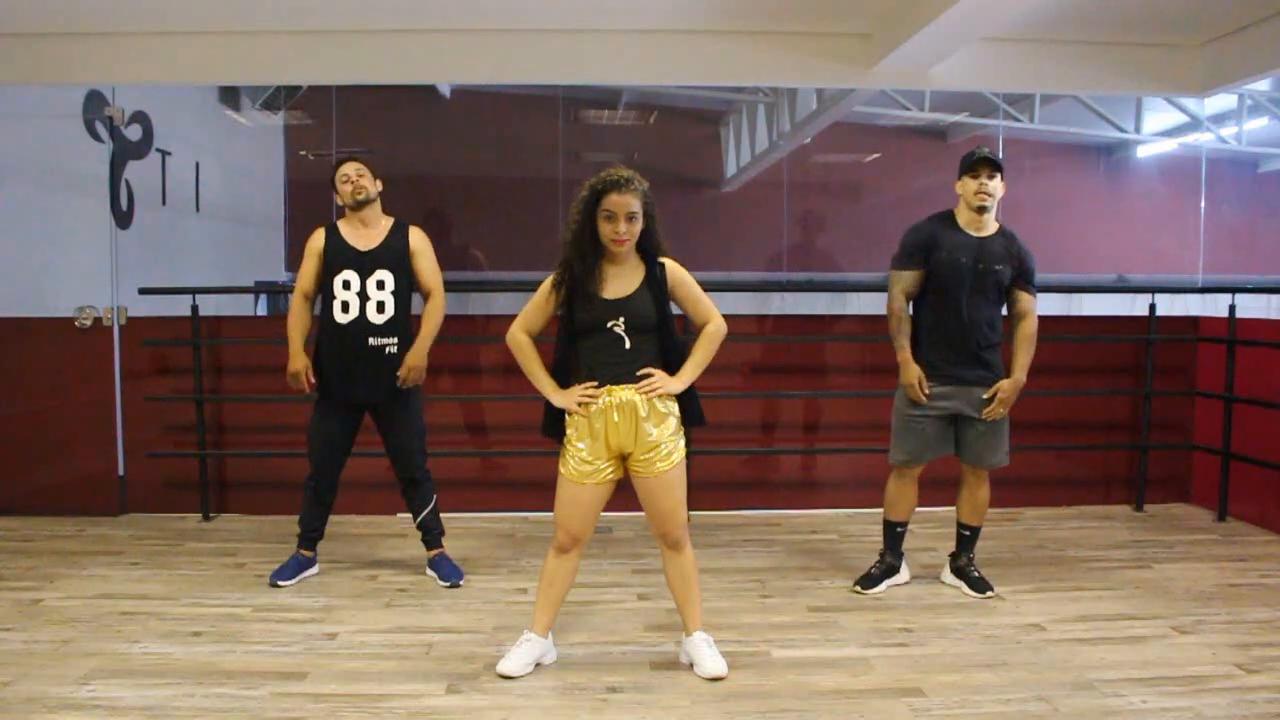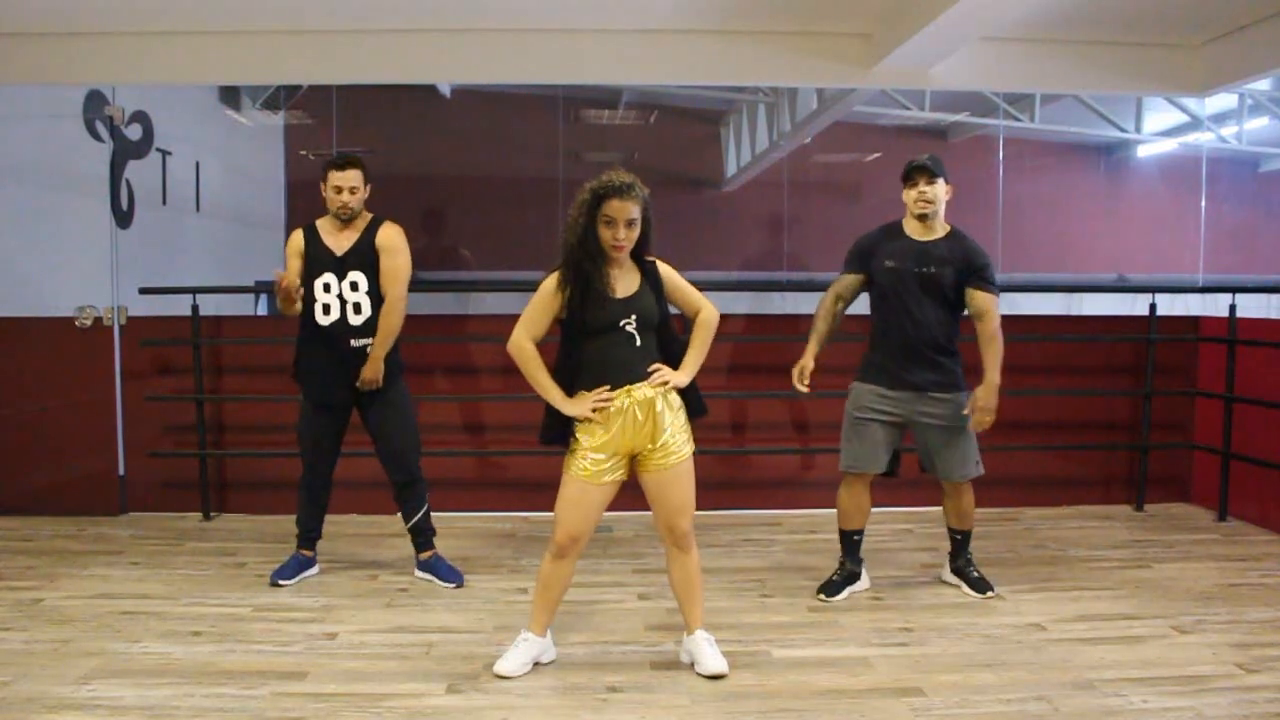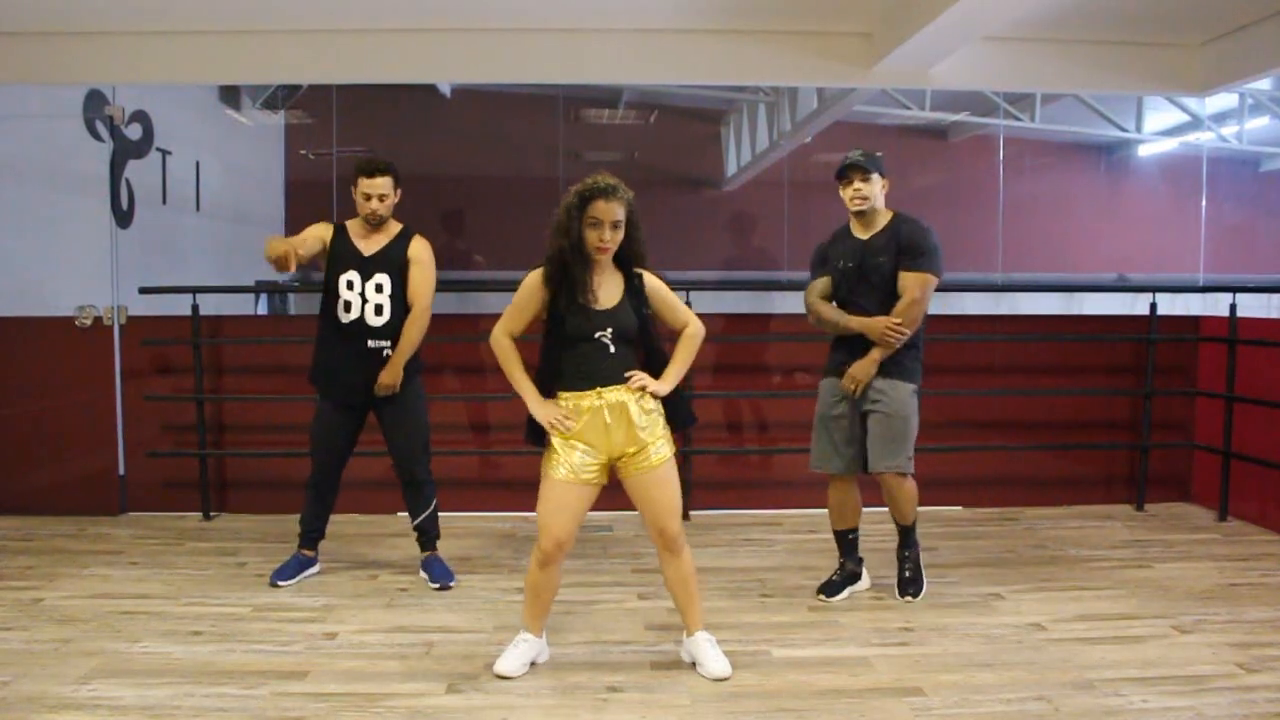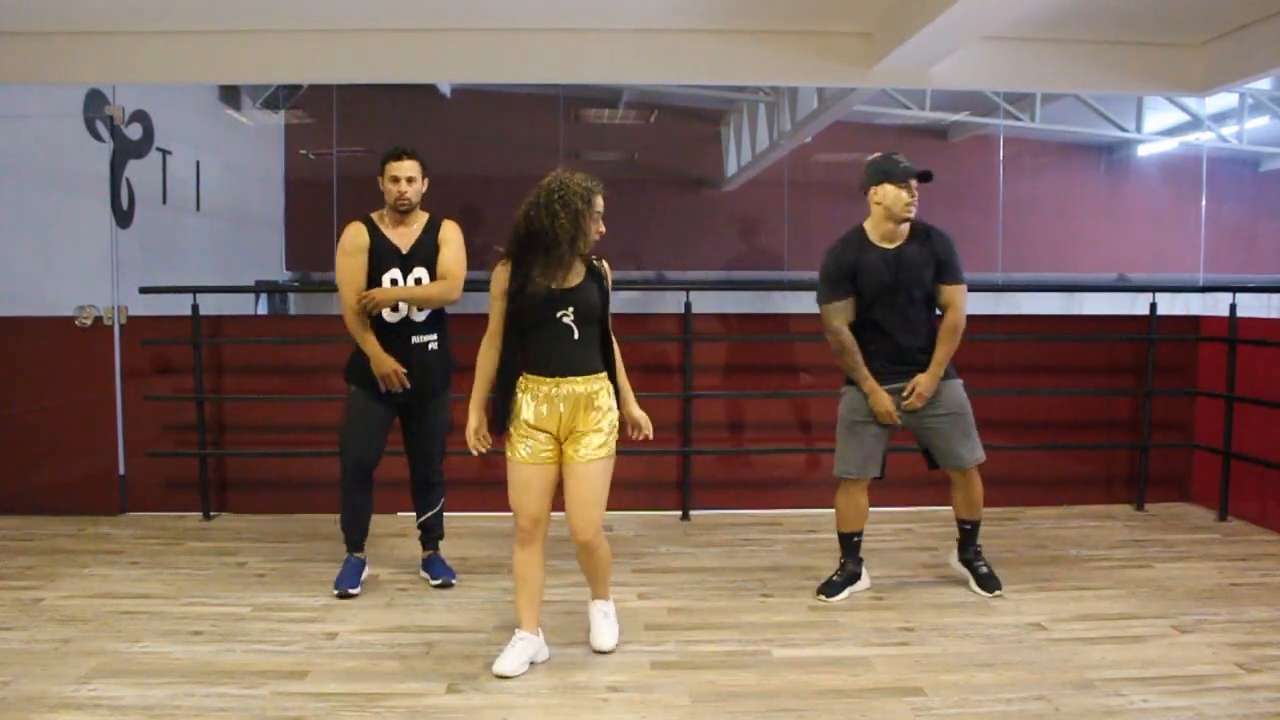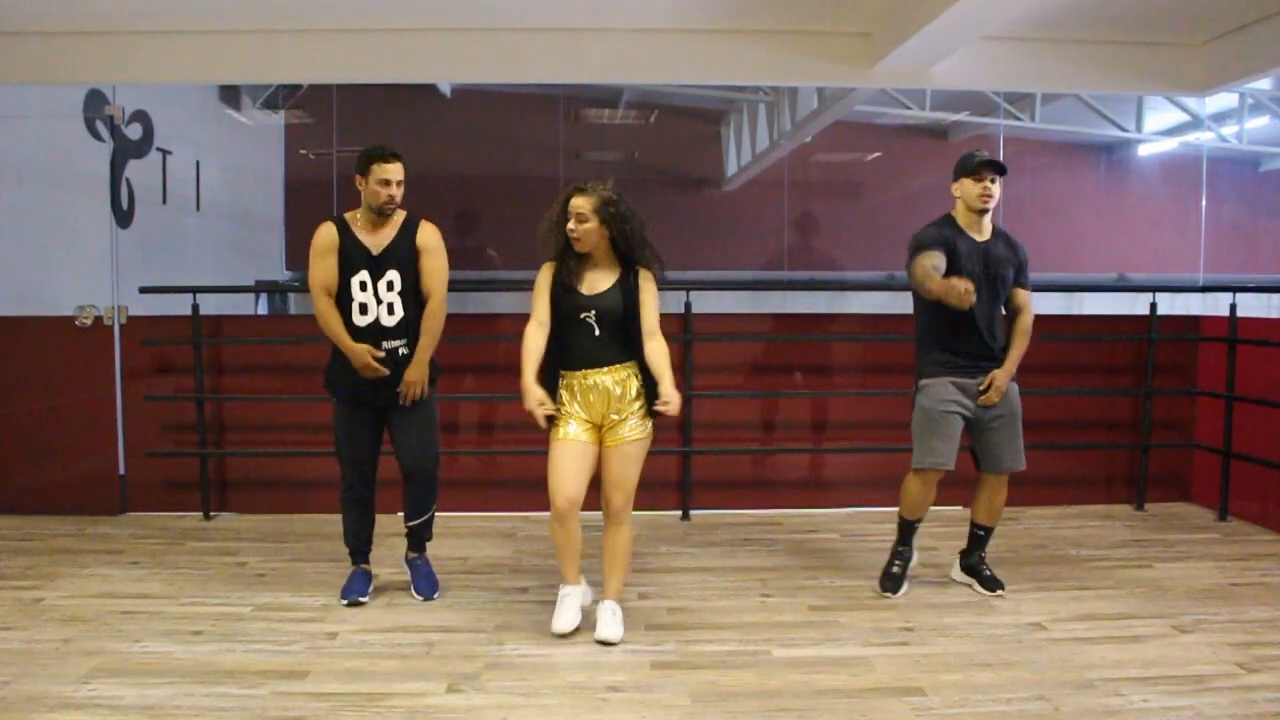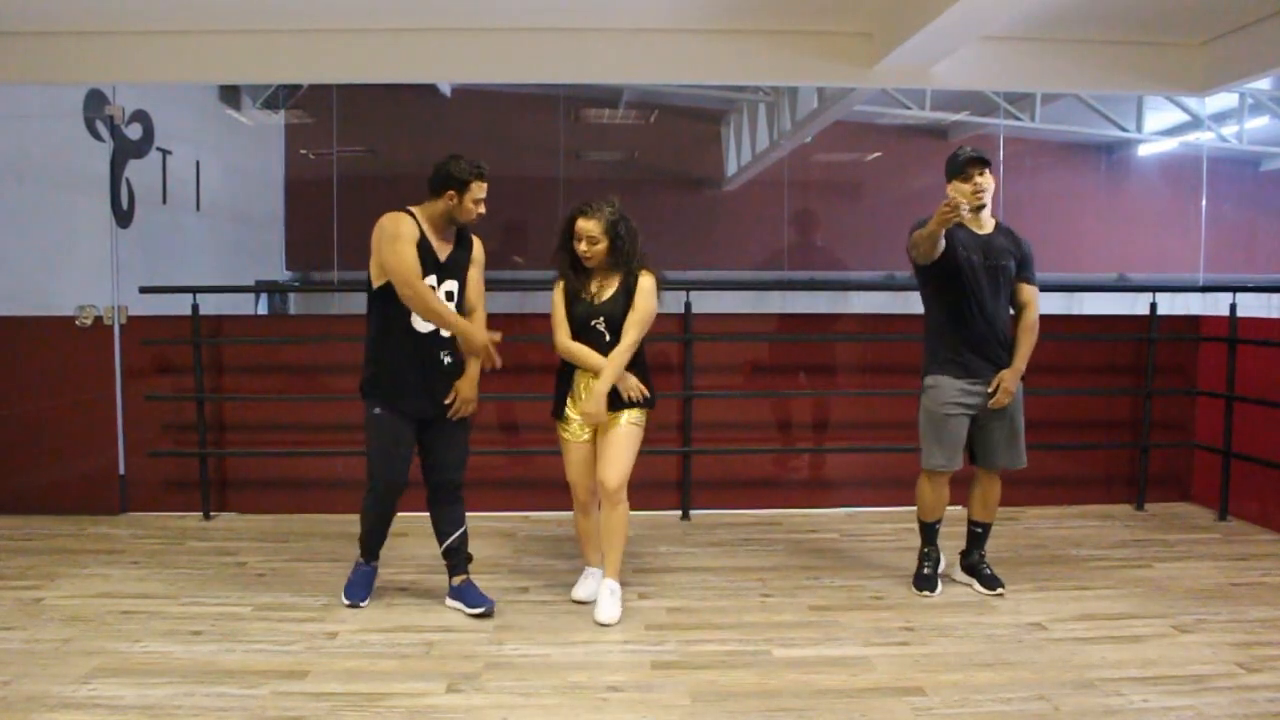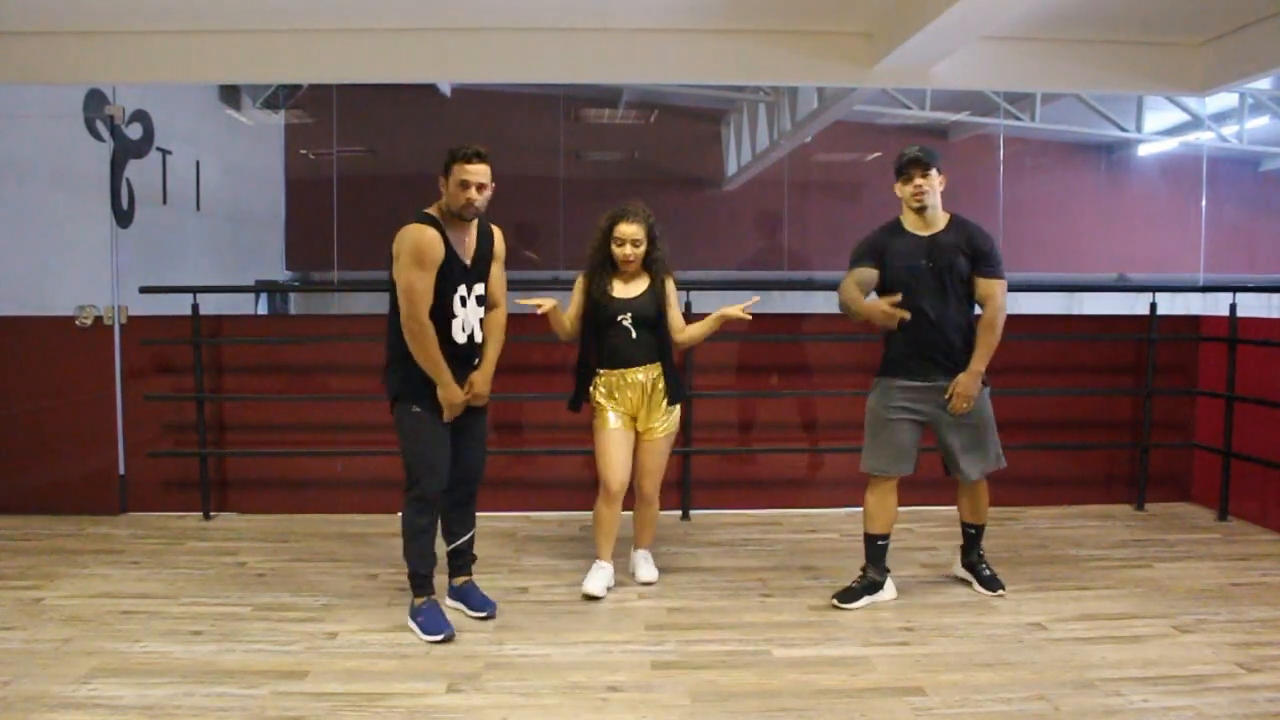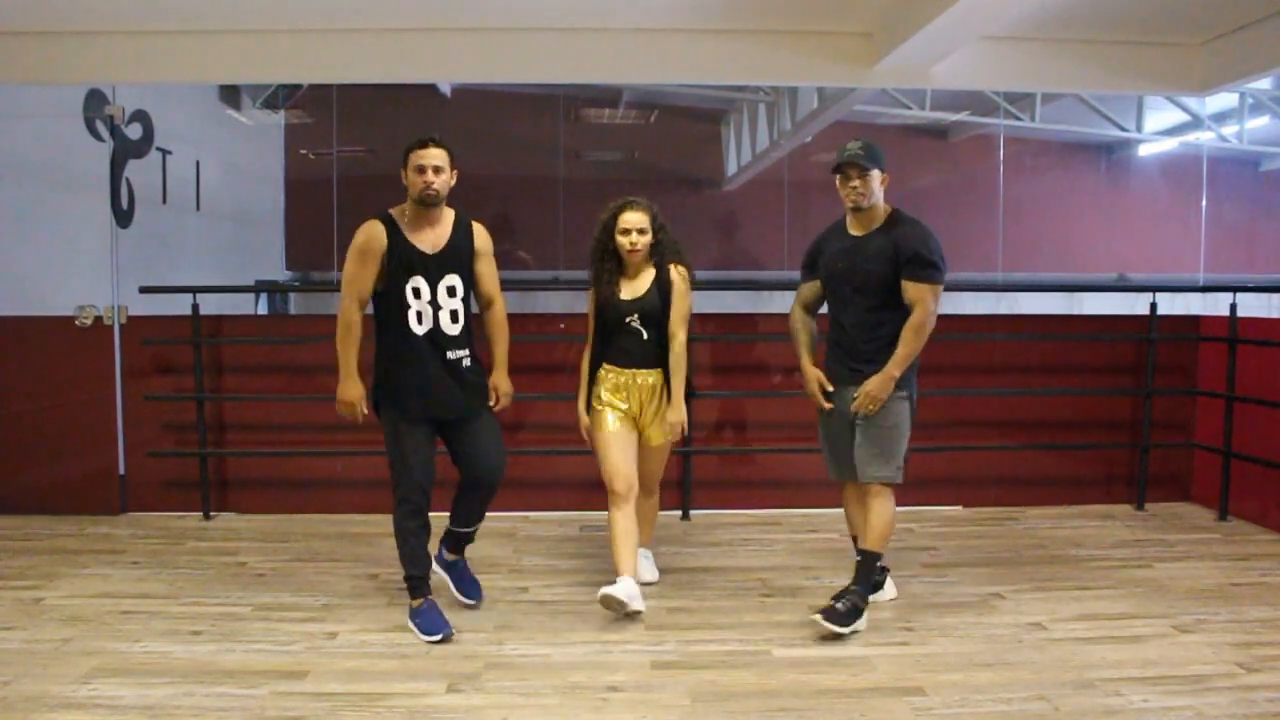
dt=0.5s
person 1, frame 1
left shoulder: (664, 272)
right shoulder: (570, 276)
left elbow: (714, 325)
right elbow: (518, 334)
left wrist: (681, 380)
right wrist: (554, 392)
left hip: (653, 418)
right hip: (589, 422)
left knee: (673, 534)
right knee: (567, 538)
left ankle: (696, 639)
right ankle: (537, 638)
person 1, frame 2
left shoulder: (655, 272)
right shoulder: (567, 280)
left elbow: (706, 314)
right elbow: (520, 341)
left wrist: (685, 373)
right wrist: (563, 402)
left hip: (662, 416)
right hip: (601, 424)
left knee: (679, 533)
right knee: (566, 538)
left ankle: (697, 637)
right ankle: (535, 638)
person 1, frame 3
left shoulder: (641, 283)
right shoulder: (546, 281)
left elbow: (693, 328)
right elbow: (501, 337)
left wrist: (666, 383)
right wrist: (534, 400)
left hip: (638, 420)
right hip: (574, 425)
left knee: (670, 535)
right knee: (551, 544)
left ankle: (697, 637)
right ankle: (530, 638)
person 1, frame 4
left shoulder: (599, 272)
right shoulder: (512, 271)
right elbow: (495, 342)
left wrist: (629, 400)
right wrist: (477, 409)
left hip: (593, 405)
right hip: (531, 406)
left knee: (585, 531)
right knee: (529, 526)
left ankle: (602, 603)
right ankle: (529, 635)
person 1, frame 5
left shoulder: (639, 278)
right shoulder: (553, 272)
left elbow: (652, 336)
right elbow: (536, 328)
left wrist: (667, 385)
right wrist: (529, 381)
left hip: (626, 397)
right hip: (573, 397)
left knee: (617, 506)
right knee: (563, 502)
left ankle: (611, 603)
right ankle: (572, 589)
person 1, frame 6
left shoulder: (641, 281)
right shoulder: (566, 284)
left elbow: (629, 341)
right elbow: (564, 343)
left wrist: (604, 387)
right wrist: (611, 373)
left hip: (625, 397)
right hip: (577, 395)
left knee: (612, 486)
right knee: (582, 495)
left ankle: (610, 582)
right ankle: (592, 568)
person 1, frame 7
left shoulder: (662, 283)
right shoulder: (590, 281)
left elbow: (681, 335)
right elbow: (571, 331)
left wrist: (720, 317)
right wrist: (553, 310)
left hip: (657, 390)
right hip: (610, 392)
left knee: (648, 488)
right knee: (613, 484)
left ankle: (642, 552)
right ankle: (602, 563)
person 1, frame 8
left shoulder: (673, 275)
right shoulder: (602, 284)
left elbow: (678, 337)
right elbow: (591, 343)
left wrist: (677, 401)
right wrist: (581, 399)
left hip: (657, 390)
right hip: (612, 391)
left knee: (649, 484)
right knee: (620, 487)
left ankle: (642, 550)
right ankle: (625, 582)
person 2, frame 1
left shoulder: (410, 237)
right shoulder: (322, 239)
left elbow: (436, 295)
right elbow: (302, 298)
left wrist: (421, 350)
right wrist: (296, 352)
left hip: (394, 375)
right hip: (336, 376)
left knee: (413, 468)
right knee: (322, 468)
left ankle: (436, 552)
right ankle: (305, 553)
person 2, frame 2
left shoulder: (387, 234)
right shoulder: (301, 239)
left elbow: (396, 301)
right elbow: (292, 306)
left wrist: (377, 358)
right wrist: (287, 297)
left hip: (378, 371)
right hip: (321, 374)
left knee: (405, 466)
right knee: (315, 468)
left ankle: (426, 554)
right ankle: (305, 553)
person 2, frame 3
left shoulder: (415, 246)
right shoulder: (330, 234)
left elbow: (420, 311)
right elbow: (287, 250)
left wrist: (396, 365)
right wrist: (278, 249)
left hip: (397, 374)
right hip: (339, 375)
left knee: (415, 467)
right knee: (324, 466)
left ankle: (429, 553)
right ankle: (307, 552)
person 2, frame 4
left shoulder: (446, 231)
right shoulder: (358, 234)
left elbow: (452, 288)
right elbow: (349, 304)
left wrist: (395, 294)
right wrist: (378, 358)
left hip: (429, 370)
right hip: (374, 368)
left knee: (428, 467)
right knee: (356, 462)
left ankle: (431, 552)
right ankle: (355, 555)
person 2, frame 5
left shoulder: (424, 233)
right shoulder: (330, 234)
left elbow: (436, 301)
right elbow: (321, 300)
left wrist: (420, 364)
right wrist: (350, 349)
left hip: (407, 372)
right hip: (353, 377)
left knee: (421, 466)
right knee: (356, 477)
left ankle: (416, 553)
right ankle: (361, 566)
person 2, frame 6
left shoulder: (471, 245)
right shoulder: (396, 227)
left elbow: (476, 312)
right elbow: (413, 292)
left wrist: (471, 375)
right wrist: (467, 331)
left hip: (445, 384)
right hip: (392, 386)
left knee: (448, 484)
right knee: (386, 483)
left ankle: (459, 579)
right ankle: (367, 562)
person 2, frame 7
left shoulder: (492, 237)
right shoulder: (420, 236)
right elbow: (414, 319)
left wrist: (484, 372)
right wrist: (443, 384)
left hip: (467, 382)
right hip: (421, 386)
left knee: (465, 483)
right knee: (428, 488)
left ankle: (461, 579)
right ankle: (422, 598)
person 2, frame 8
left shoulder: (474, 234)
right shoulder: (376, 234)
left elbow: (492, 304)
right elbow: (352, 307)
left wrist: (500, 370)
right wrist: (349, 376)
left hip: (463, 381)
right hip: (402, 389)
left knee: (488, 471)
right knee: (413, 493)
left ankle: (452, 554)
right ankle: (419, 598)
person 3, frame 1
left shoulder: (1015, 251)
right shoulder: (927, 234)
left elbow: (1025, 318)
right elbow: (898, 298)
left wrist: (1017, 377)
right wrist: (905, 361)
left hip: (985, 382)
right hip: (926, 377)
left knee: (978, 471)
right knee: (906, 467)
left ankle: (962, 562)
right ankle: (891, 561)
person 3, frame 2
left shoulder: (968, 254)
right shoulder: (874, 244)
left elbow: (986, 318)
right elbow: (837, 297)
left wrist: (991, 382)
right wrist: (811, 351)
left hip: (942, 387)
right hip: (876, 384)
left knee: (957, 479)
right knee: (855, 474)
left ankle: (960, 562)
right ankle: (851, 567)
person 3, frame 3
left shoulder: (914, 235)
right shoulder: (830, 247)
left elbow: (914, 302)
right elbow: (815, 306)
left wrist: (873, 359)
right wrist: (866, 326)
left hip: (894, 372)
right hip: (841, 372)
left knee: (892, 470)
right knee: (839, 473)
left ankle: (909, 550)
right ankle: (850, 565)
person 3, frame 4
left shoulder: (936, 244)
right shoulder: (843, 255)
left elbow: (955, 311)
right elbow: (837, 329)
left wrist: (932, 375)
right wrist: (870, 389)
left hip: (932, 378)
right hip: (869, 383)
left knee: (965, 467)
right knee: (854, 477)
left ankle: (969, 552)
right ankle: (851, 567)
person 3, frame 5
left shoulder: (1011, 250)
right shoulder: (935, 236)
left elbow: (1023, 312)
right elbow: (924, 275)
left wrist: (1007, 369)
right wrist: (943, 288)
left hip: (996, 376)
right hip: (942, 375)
left knee: (997, 473)
right knee: (928, 467)
left ankle: (972, 559)
right ankle: (901, 551)
person 3, frame 6
left shoulder: (1015, 244)
right shoulder: (939, 233)
left elbow: (1029, 310)
right elbow: (922, 248)
left wrist: (1016, 370)
right wrist: (937, 226)
left hip: (1000, 377)
right hip: (948, 375)
left knee: (991, 471)
right knee: (936, 469)
left ankle: (973, 558)
right ankle: (929, 554)
person 3, frame 7
left shoulder: (974, 239)
right shoulder: (880, 242)
left elbow: (994, 307)
right elbow: (849, 291)
left wrist: (975, 372)
right wrist: (868, 309)
left hip: (959, 378)
right hip: (897, 381)
left knee: (975, 474)
right knee: (882, 475)
left ankle: (971, 558)
right ankle: (875, 575)
person 3, frame 8
left shoulder: (912, 237)
right shoulder: (825, 243)
left elbow: (924, 313)
right elbow: (802, 306)
left wrist: (888, 377)
right wrist: (806, 364)
left hip: (887, 382)
right hip: (837, 381)
left knee: (876, 483)
right knee: (852, 480)
left ankle: (861, 594)
right ankle: (872, 579)
